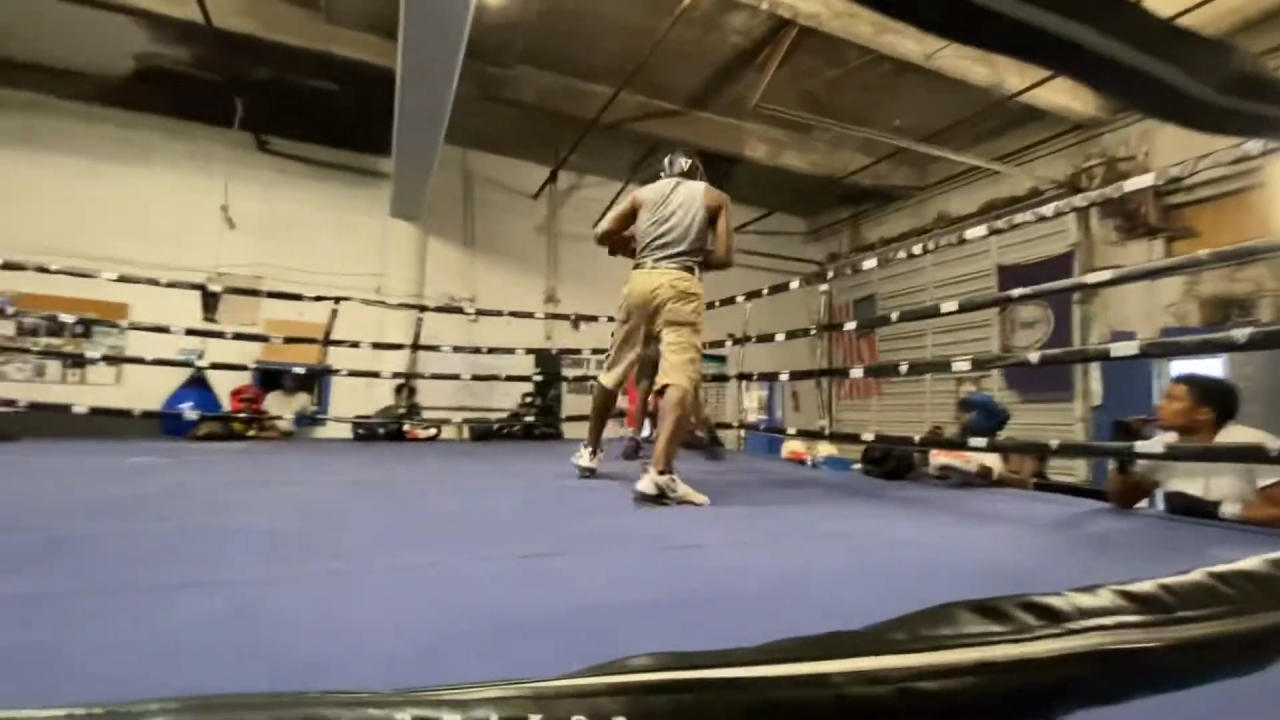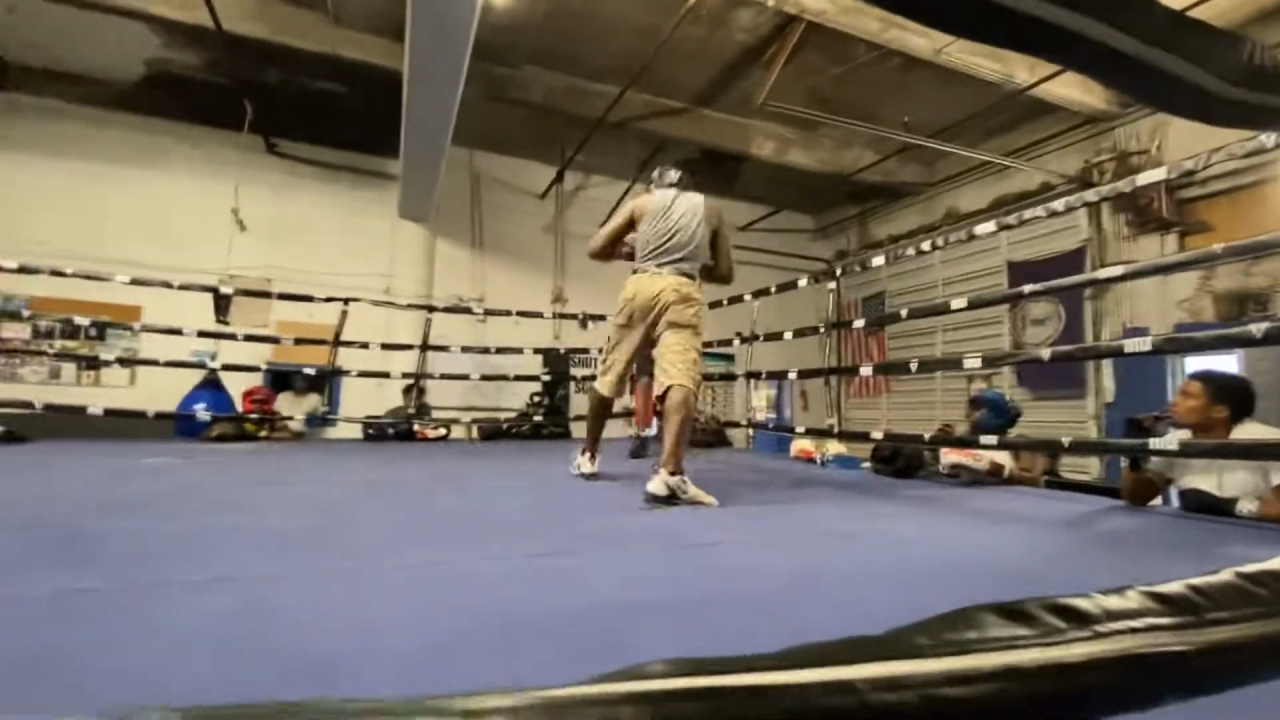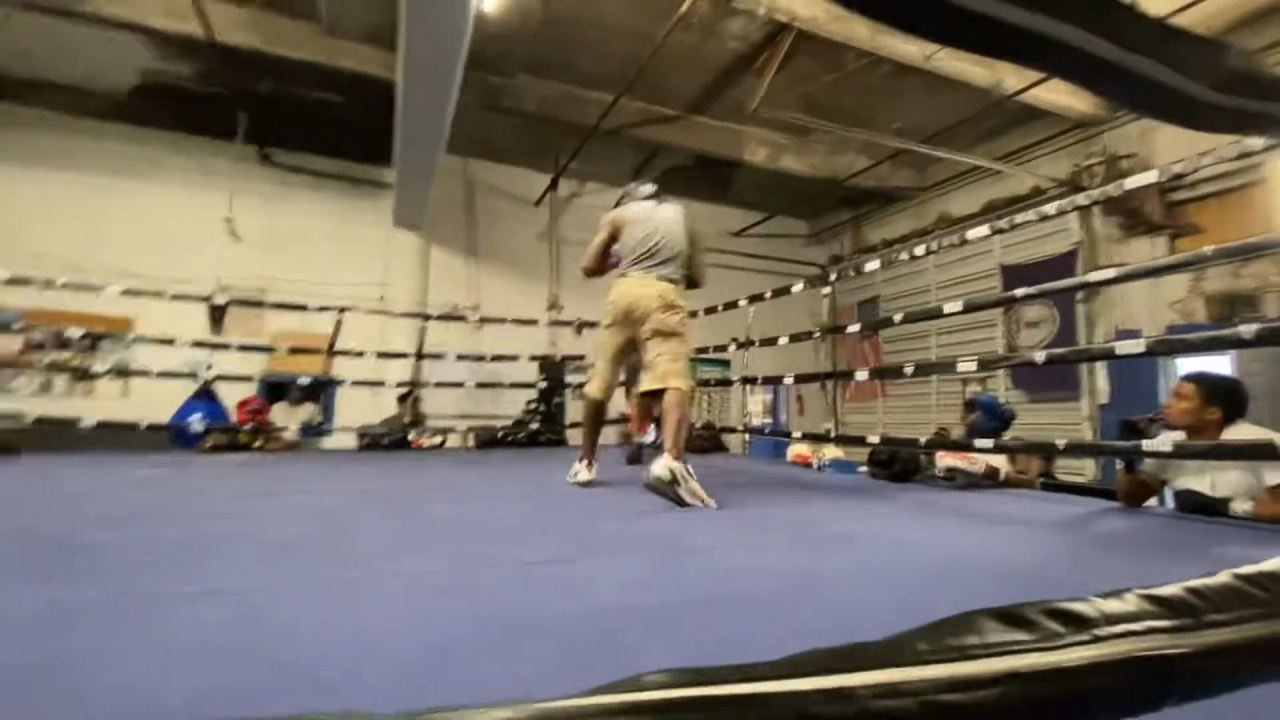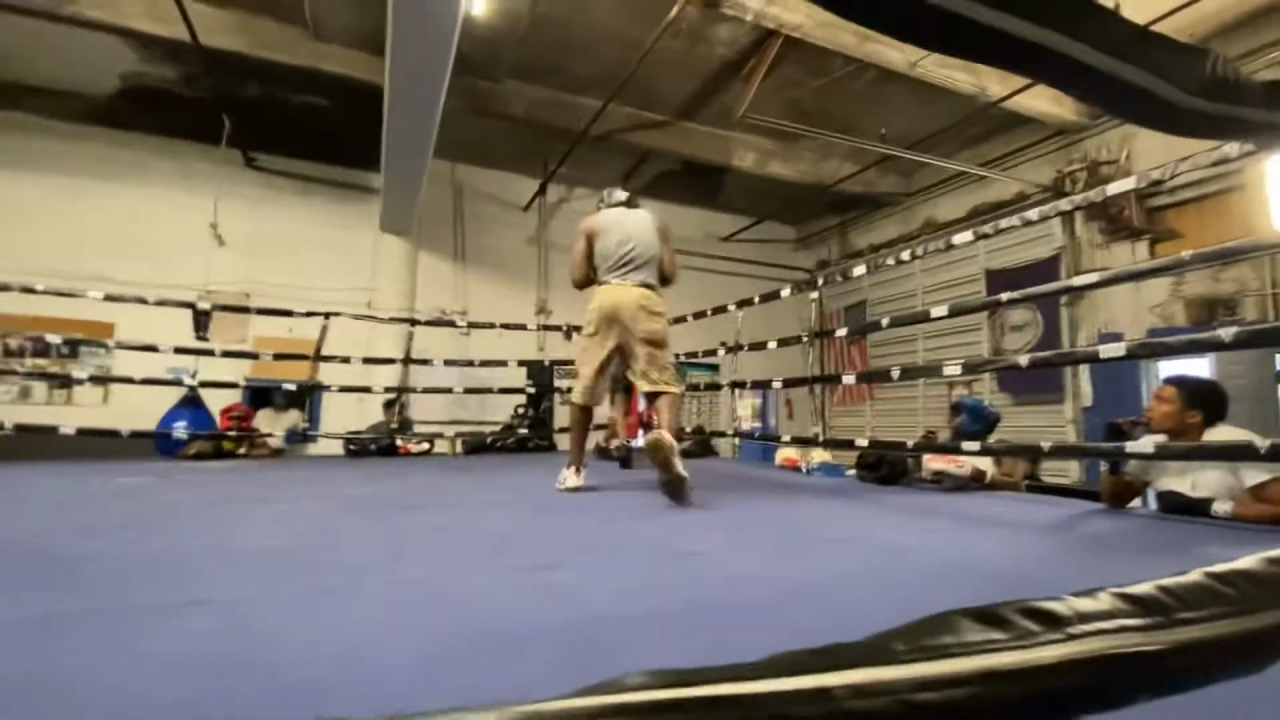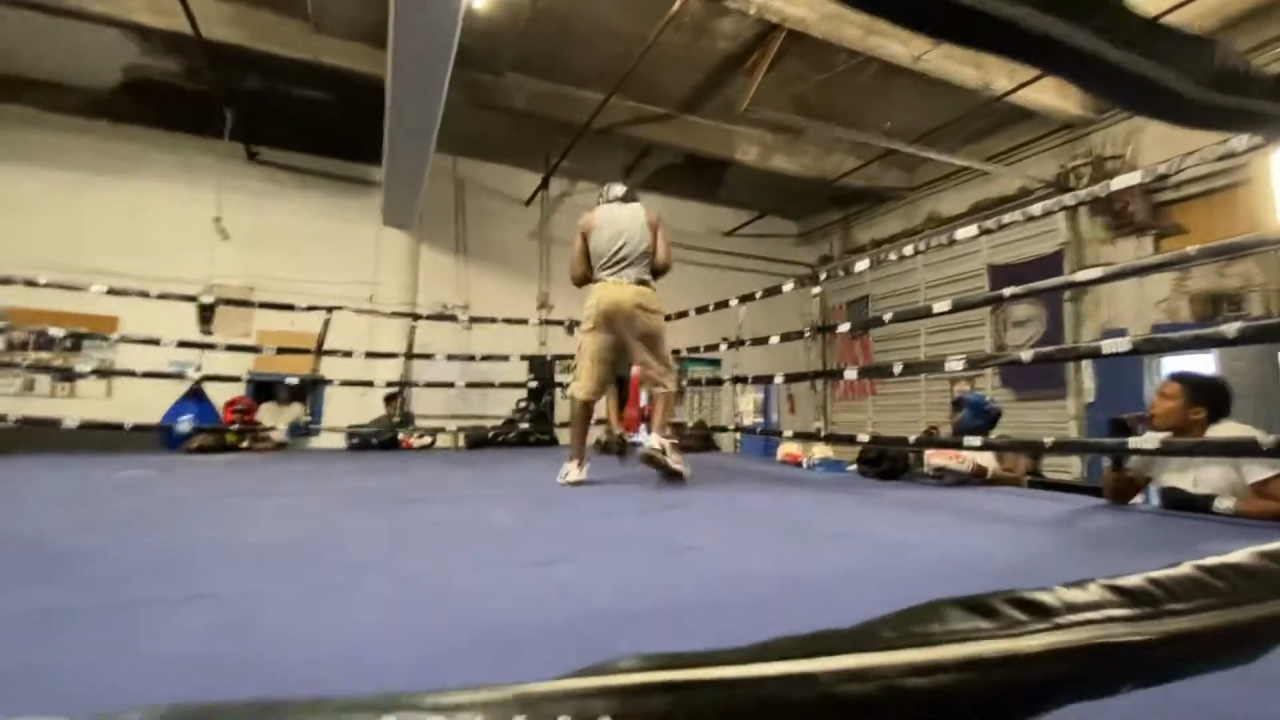
dt=0.1s
person 1, frame 1
left shoulder: (644, 192)
right shoulder: (715, 199)
left elbow: (602, 234)
right elbow: (723, 258)
left hip: (641, 282)
right hip: (681, 286)
left knee: (614, 372)
right knee: (679, 377)
left ankle: (590, 451)
person 1, frame 2
left shoulder: (639, 203)
right shoulder: (710, 211)
left elbow: (596, 250)
right elbow: (725, 274)
left hip: (640, 287)
right hip: (681, 291)
left knee: (610, 375)
right knee: (680, 379)
left ankle: (588, 455)
person 1, frame 3
left shoulder: (619, 214)
right shoulder: (682, 216)
left elbow: (590, 268)
right elbow: (696, 279)
left hip: (625, 292)
right hip: (665, 297)
left knee: (600, 381)
right knee: (673, 382)
left ankle: (584, 463)
person 1, frame 4
left shoulder: (591, 223)
right shoulder: (654, 222)
left elbow: (579, 280)
right elbow: (669, 274)
left hip: (605, 299)
right hip: (645, 300)
left knee: (586, 387)
right knee: (662, 382)
left ankle: (574, 470)
right ankle: (663, 439)
person 1, frame 5
left shoulder: (588, 220)
right shoulder: (649, 216)
left elbow: (578, 277)
right elbow: (663, 264)
left hip: (602, 296)
right hip: (640, 297)
left knee: (585, 382)
right knee: (661, 376)
left ankle: (575, 463)
right ankle: (659, 440)
